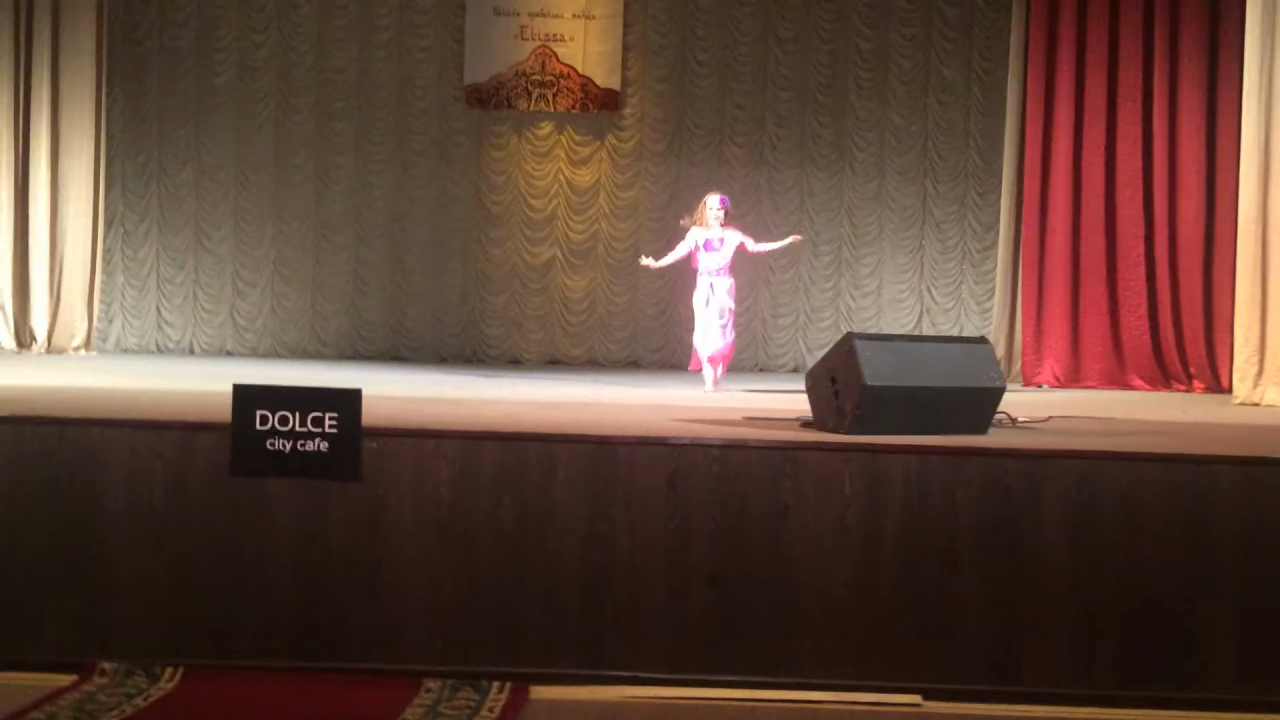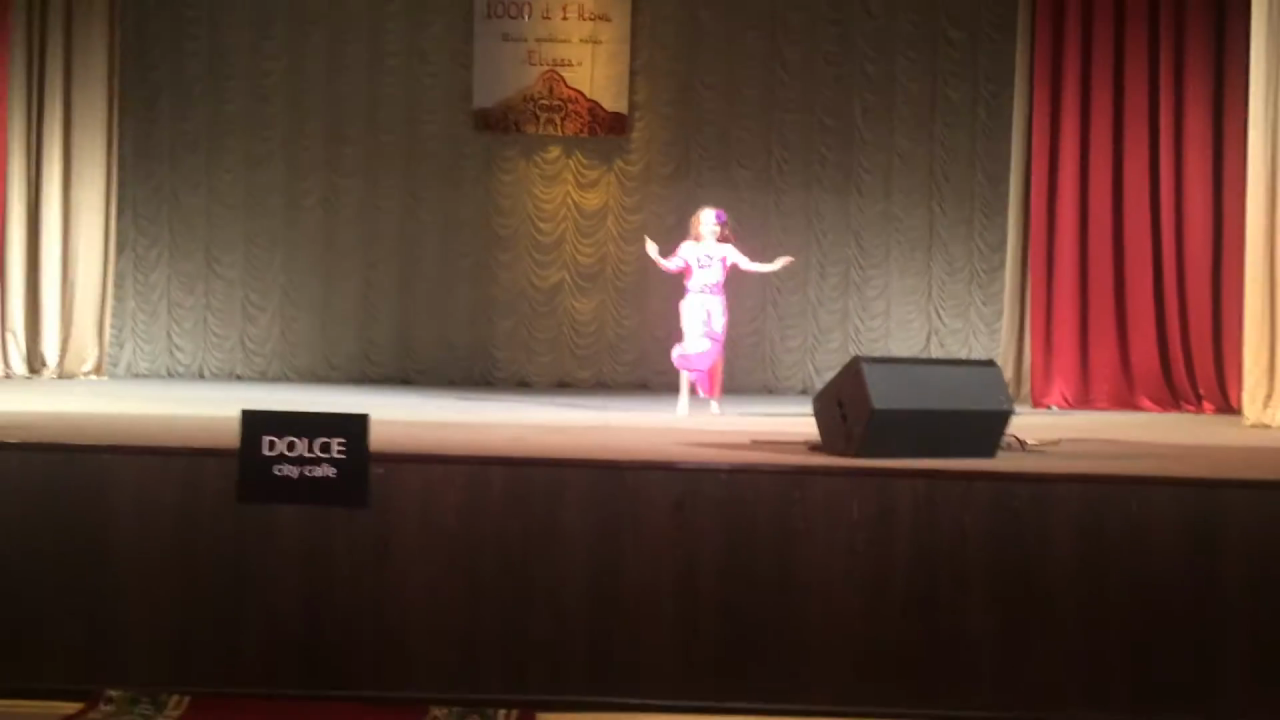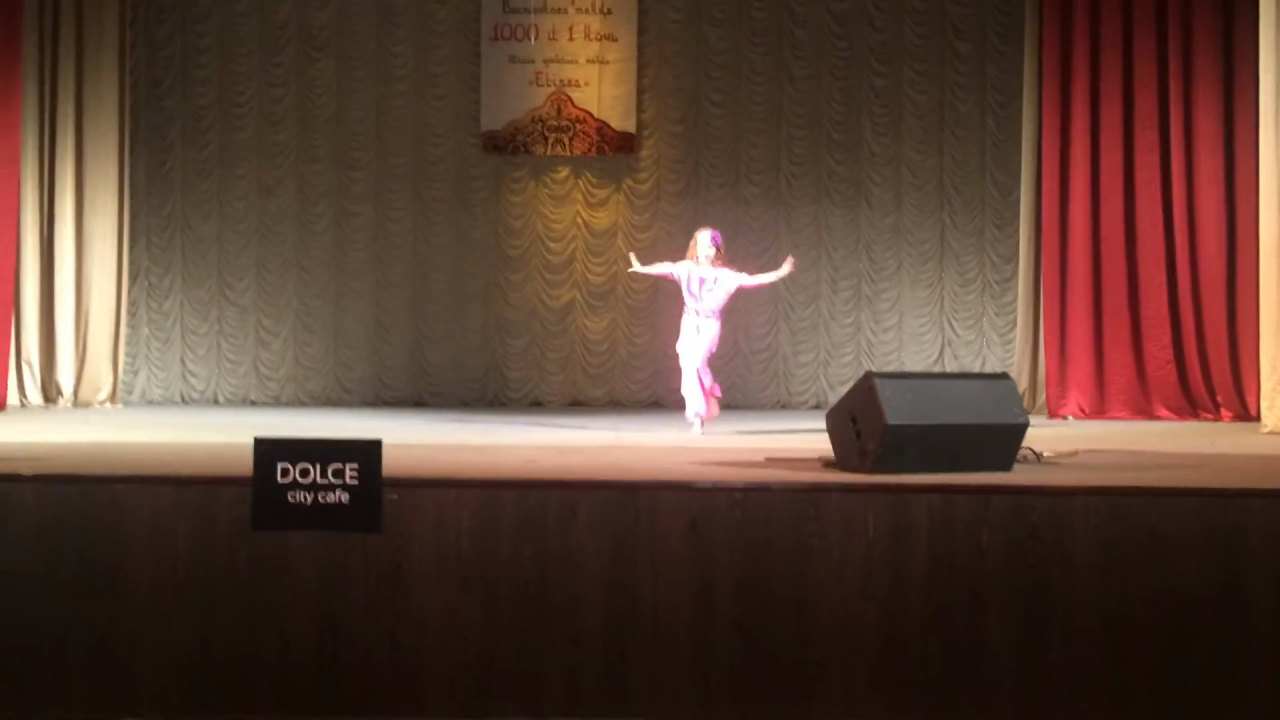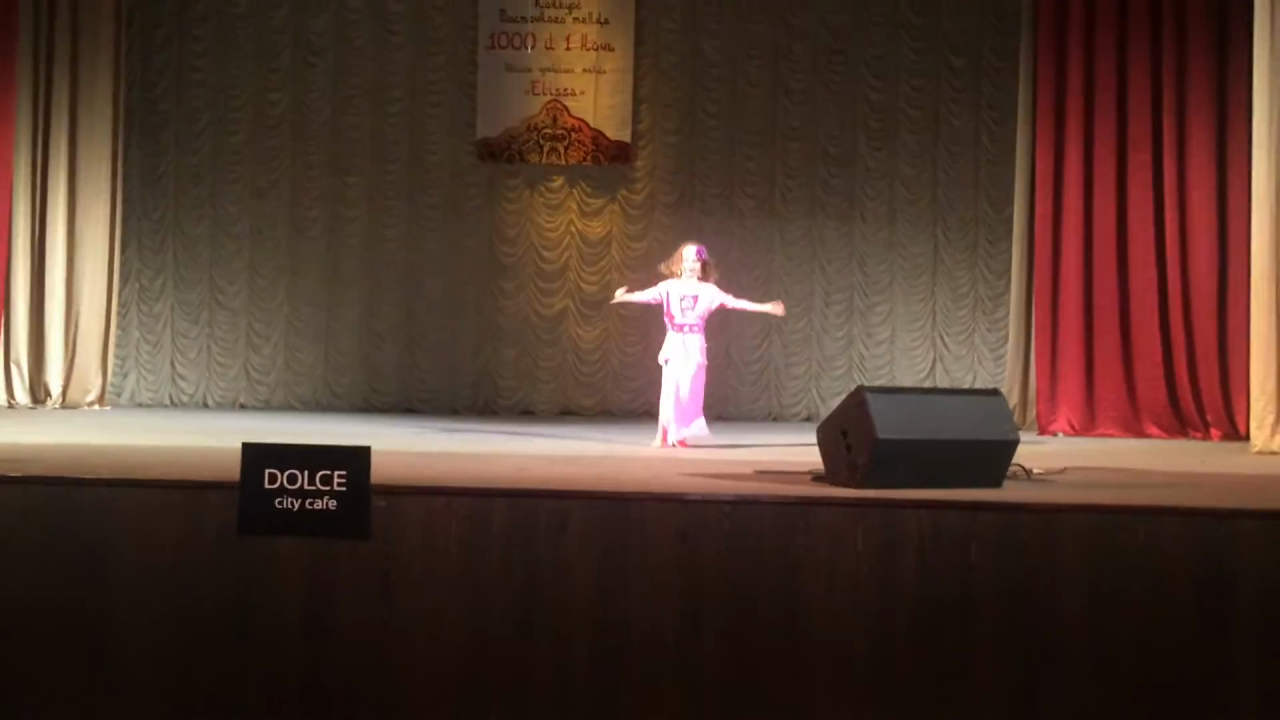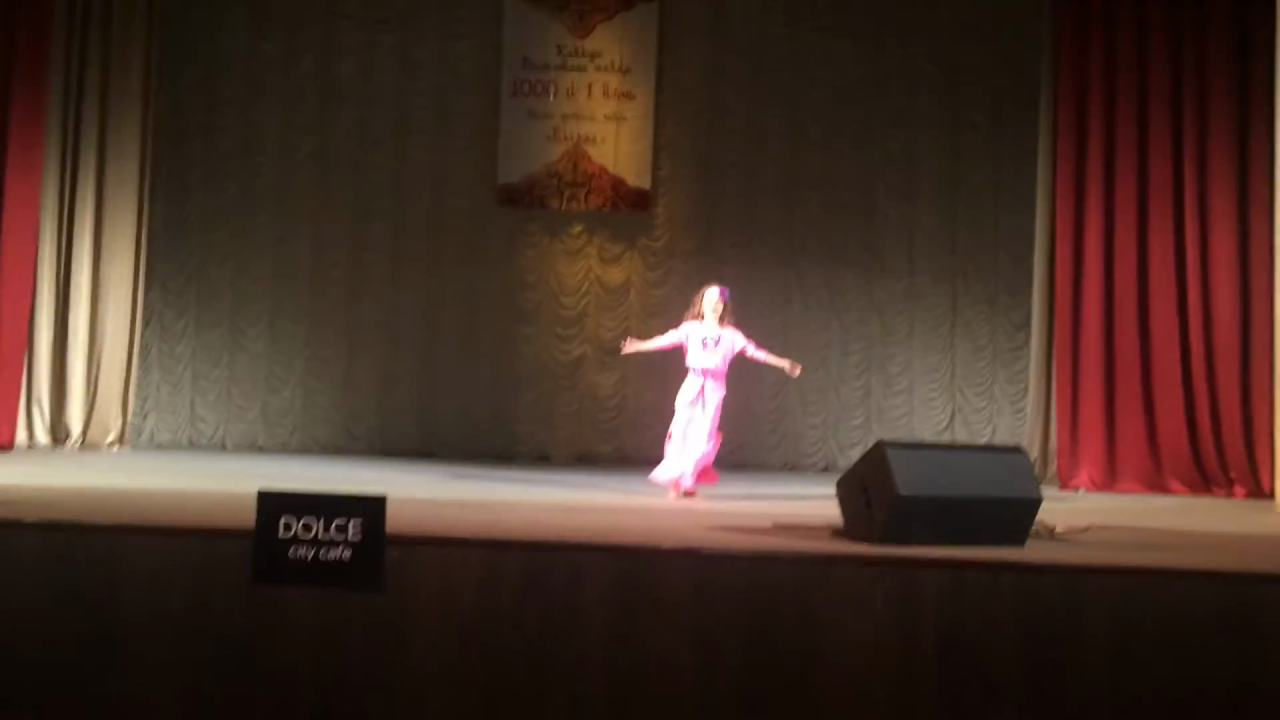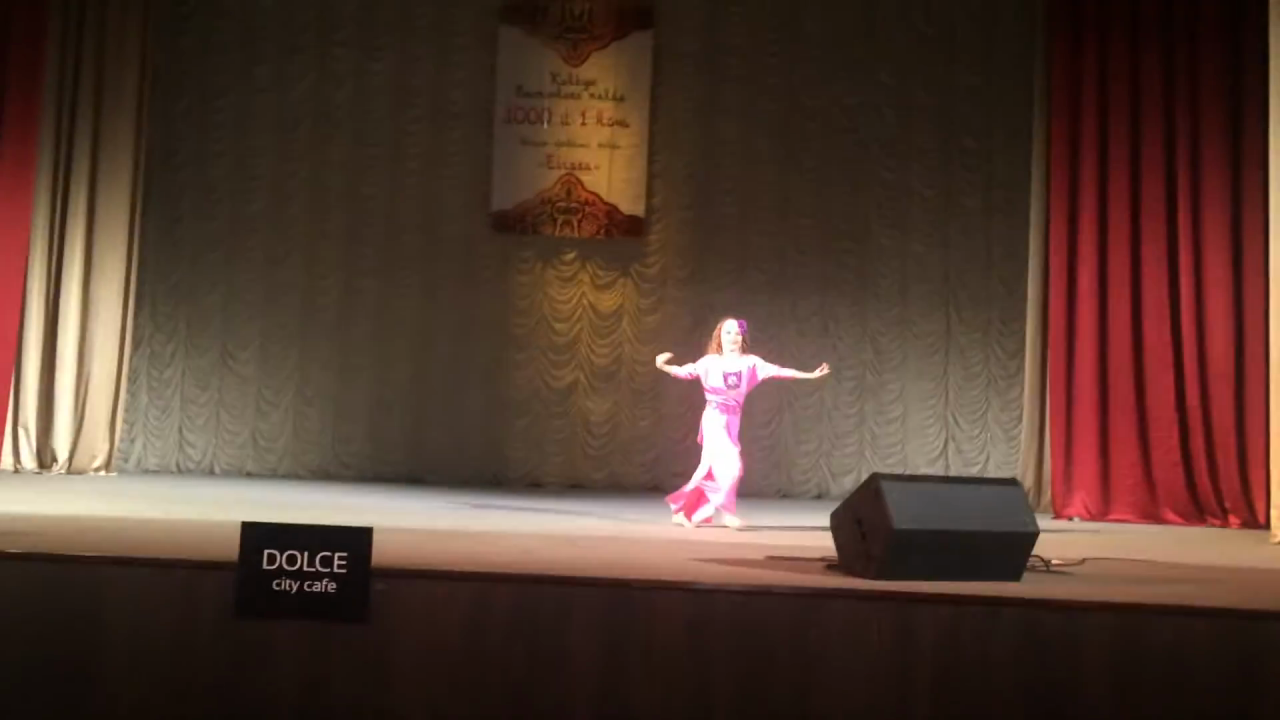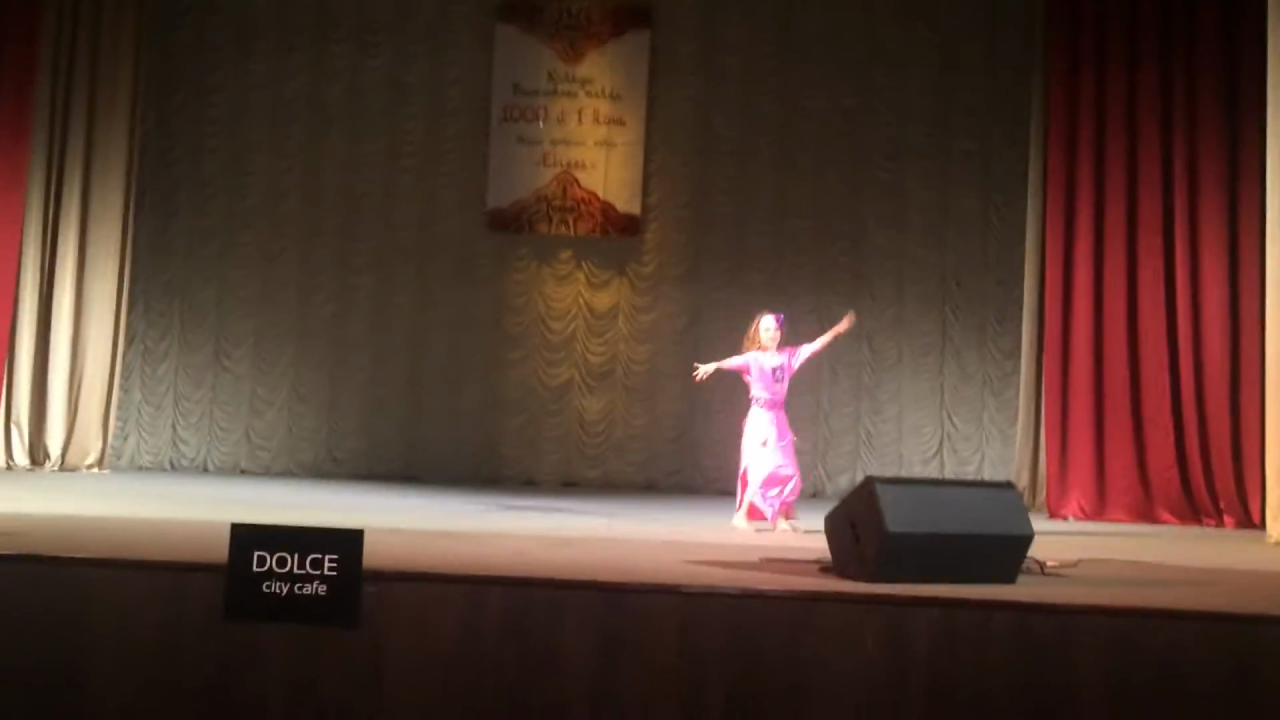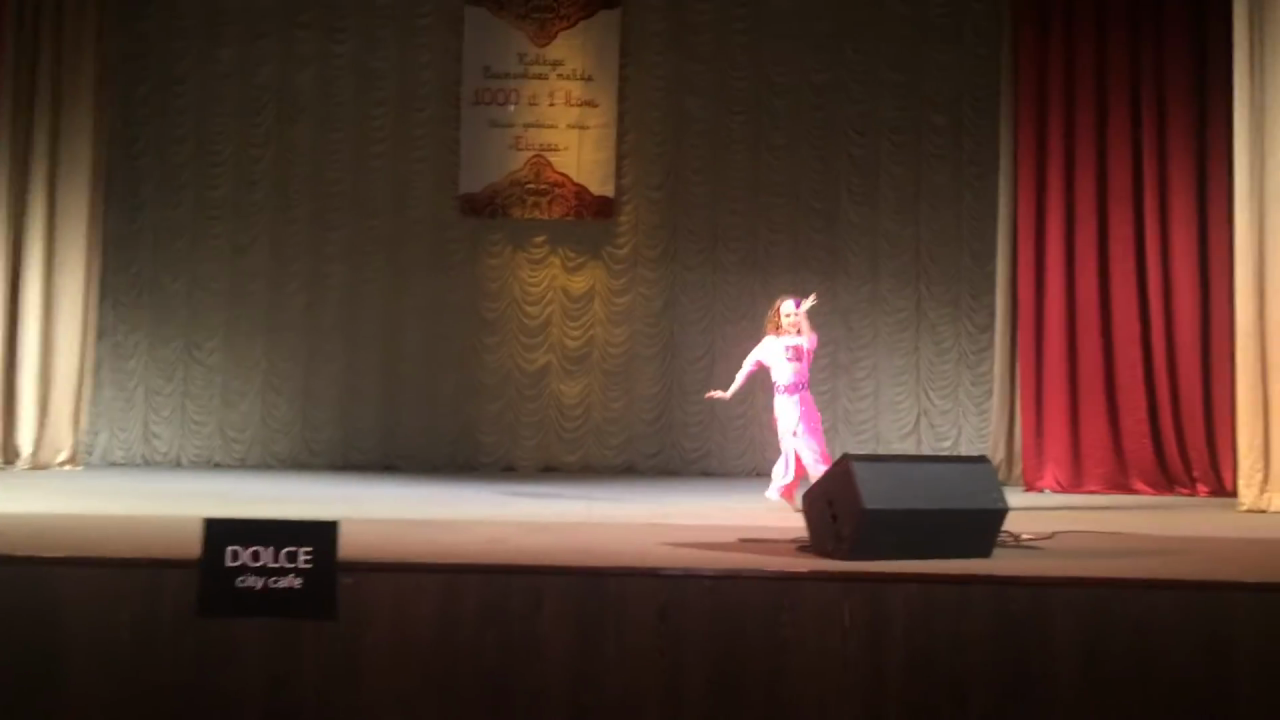
dt=0.3s
person 1, frame 1
left shoulder: (731, 234)
right shoulder: (696, 233)
left elbow: (754, 246)
right elbow: (681, 251)
left wrist: (784, 242)
right wrist: (657, 263)
left hip: (723, 284)
right hip: (703, 285)
left knee: (720, 329)
right knee: (703, 330)
left ankle: (714, 376)
right ankle: (707, 371)
person 1, frame 2
left shoulder: (725, 249)
right shoulder: (689, 247)
left elbow: (747, 264)
right elbow: (673, 266)
left wrist: (774, 266)
right wrist: (656, 257)
left hip: (716, 302)
right hip: (694, 301)
left knee: (714, 351)
right knee: (694, 345)
left ankle: (714, 399)
right ankle: (683, 396)
person 1, frame 3
left shoulder: (725, 274)
right shoulder: (687, 268)
left elbow: (750, 280)
right elbow: (664, 269)
left wrist: (778, 273)
right wrist: (642, 268)
left hip: (710, 324)
right hip: (690, 324)
left knee: (696, 361)
right knee: (690, 367)
right ankle: (696, 419)
person 1, frame 4
left shoulder: (708, 290)
right shoulder: (669, 286)
left elbow: (734, 302)
right elbow: (648, 295)
left wrist: (766, 307)
right wrist: (625, 296)
left hip: (695, 341)
right hip: (674, 340)
left knee: (690, 384)
right knee: (672, 383)
left ankle: (680, 433)
right ankle: (664, 433)
person 1, frame 5
left shoulder: (730, 334)
right shoulder: (689, 328)
left elbow: (753, 351)
right elbow: (667, 340)
left wrist: (782, 363)
right wrist: (639, 345)
left hip: (715, 388)
right hip: (693, 384)
left knee: (703, 436)
right knee: (681, 430)
left ankle: (688, 482)
right ankle: (674, 480)
person 1, frame 6
left shoulder: (750, 362)
right shoulder: (710, 362)
left elbow: (778, 371)
right elbow: (684, 372)
left wrist: (809, 374)
right wrist: (664, 366)
left hip: (733, 419)
right hip: (714, 418)
left knee: (711, 466)
right knee: (731, 463)
left ankle: (682, 511)
right ankle: (727, 511)
person 1, frame 7
left shoulder: (788, 355)
right shoulder: (752, 358)
left elbow: (813, 346)
right elbow: (733, 362)
left wrist: (836, 330)
right wrist: (713, 365)
left hip: (778, 417)
right hip: (759, 416)
left knee: (788, 469)
right knee: (761, 467)
left ankle: (782, 517)
right ankle: (742, 514)
person 1, frame 8
left shoulder: (807, 339)
right shoulder: (770, 343)
left elbow: (810, 343)
right elbow: (748, 366)
left wrist: (803, 315)
right wrist: (728, 392)
left hip: (803, 397)
right hip: (784, 399)
left knee: (802, 448)
right knee: (805, 447)
left ankle: (781, 491)
